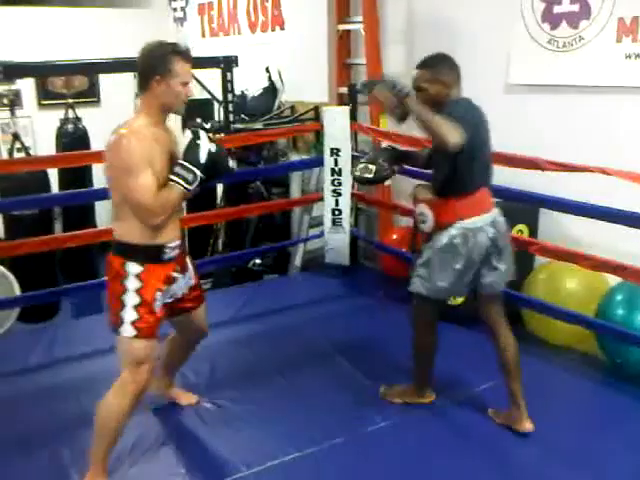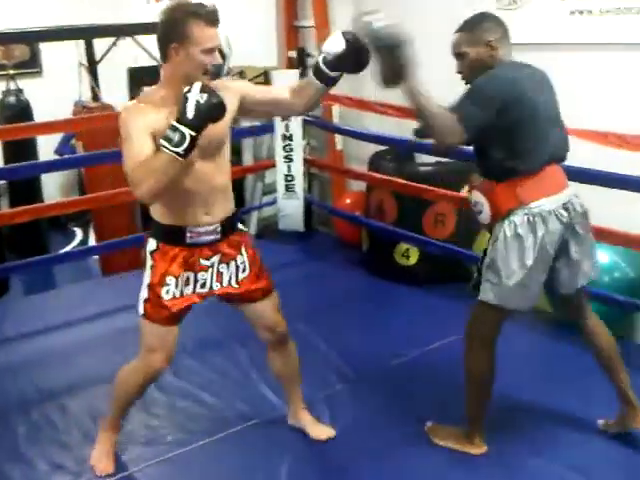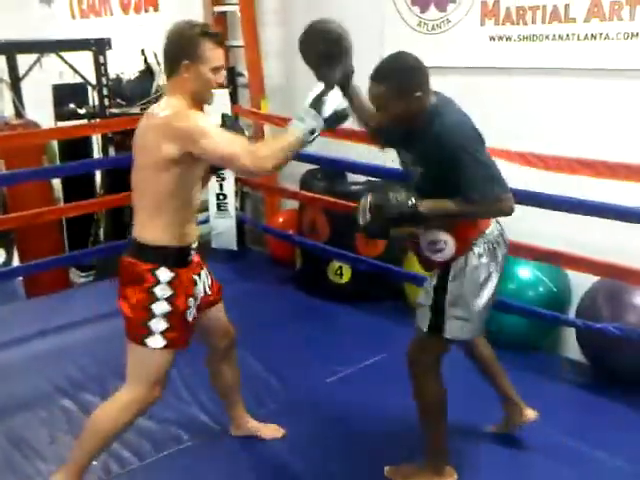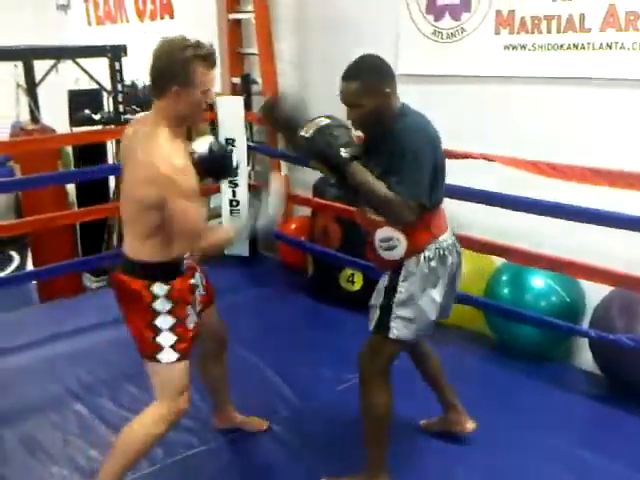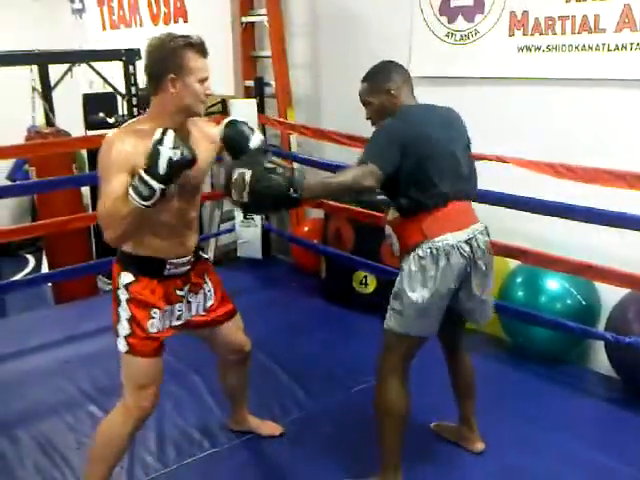
dt=1s
person 1, frame 1
left shoulder: (164, 132)
right shoulder: (130, 140)
right elbow: (152, 214)
left wrist: (203, 167)
right wrist: (190, 168)
left hip: (172, 258)
right hip: (139, 268)
left knee: (195, 328)
right knee: (136, 373)
left ankle: (165, 385)
person 1, frame 2
left shoulder: (225, 92)
right shoulder: (138, 113)
left elbow: (292, 102)
right elbow: (144, 188)
left wrist: (329, 66)
right wrist: (185, 128)
left hip: (229, 239)
right hip: (174, 248)
left knee: (276, 330)
right knee: (153, 360)
left ankle: (298, 412)
right ankle: (108, 432)
person 1, frame 3
left shoulder: (176, 117)
right shoulder: (177, 122)
right elbow: (258, 162)
left wrist: (214, 159)
right wrist: (314, 119)
left hip: (181, 260)
right hip: (157, 271)
left knee: (224, 339)
right knee: (143, 390)
left ankle: (239, 420)
person 1, frame 4
left shoulder: (144, 125)
right shoulder: (168, 163)
right elbow: (202, 243)
left wrist: (206, 162)
right wrist: (255, 221)
left hip: (171, 270)
right hip: (154, 284)
left knee: (216, 337)
right knee: (171, 404)
left ankle: (225, 413)
person 1, frame 5
left shoulder: (202, 131)
right shoulder: (121, 143)
right elbow: (111, 229)
left wrist: (242, 137)
right wrist: (153, 178)
left hip: (192, 269)
right hip: (143, 279)
left knee: (237, 348)
right knee: (139, 402)
left ankle: (240, 417)
person 2, frame 1
left shoulder: (456, 114)
right shoulder: (468, 112)
left elbow: (452, 142)
left wrist: (407, 103)
right wrist: (404, 158)
left hip: (460, 230)
right hip: (488, 222)
left knee: (424, 311)
right knee: (495, 316)
left ankle: (421, 388)
right ankle: (519, 411)
person 2, frame 2
left shoulder: (495, 84)
right shoulder: (534, 76)
left elbow: (449, 133)
left wrist: (403, 76)
left hip: (525, 220)
right hip: (562, 205)
left knee: (481, 332)
right knee: (580, 310)
left ankle: (472, 434)
person 2, frame 3
left shoulder: (453, 133)
right shoulder: (420, 113)
left elbow: (500, 203)
right elbow: (380, 129)
left wrist: (415, 208)
right wrist: (346, 86)
left hip: (466, 254)
right hip: (460, 247)
left knee: (423, 358)
right knee: (461, 329)
right ankle: (514, 406)
person 2, frame 4
left shoulder: (413, 134)
right shoulder: (385, 125)
left elbow: (404, 212)
right elbow: (362, 158)
left wrist: (345, 161)
right wrist: (300, 124)
left hip: (418, 261)
right hip: (424, 253)
left knee: (373, 365)
right knee: (406, 335)
right ankle: (455, 414)
person 2, frame 5
left shoulder: (397, 130)
right shoulder: (449, 117)
left elbow: (365, 175)
left wrist: (292, 189)
left hip: (434, 252)
right hip: (472, 240)
left knee: (392, 364)
right knee: (452, 338)
right ankle: (468, 430)
